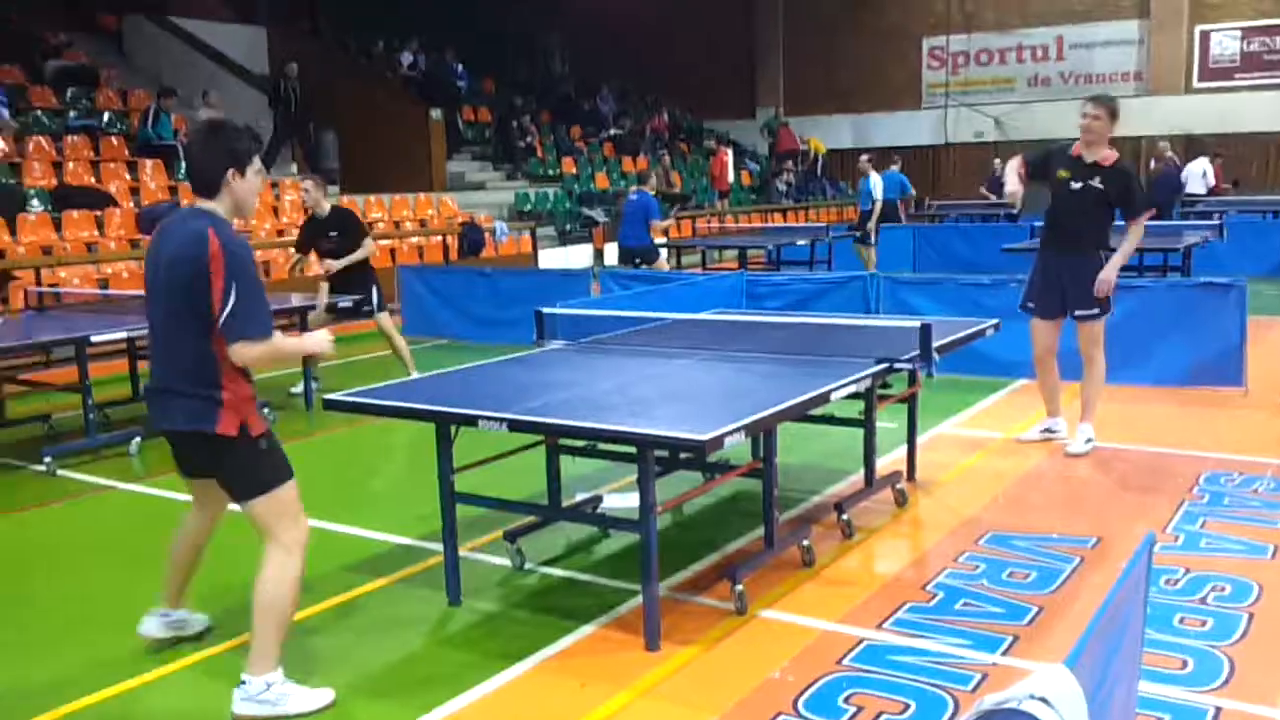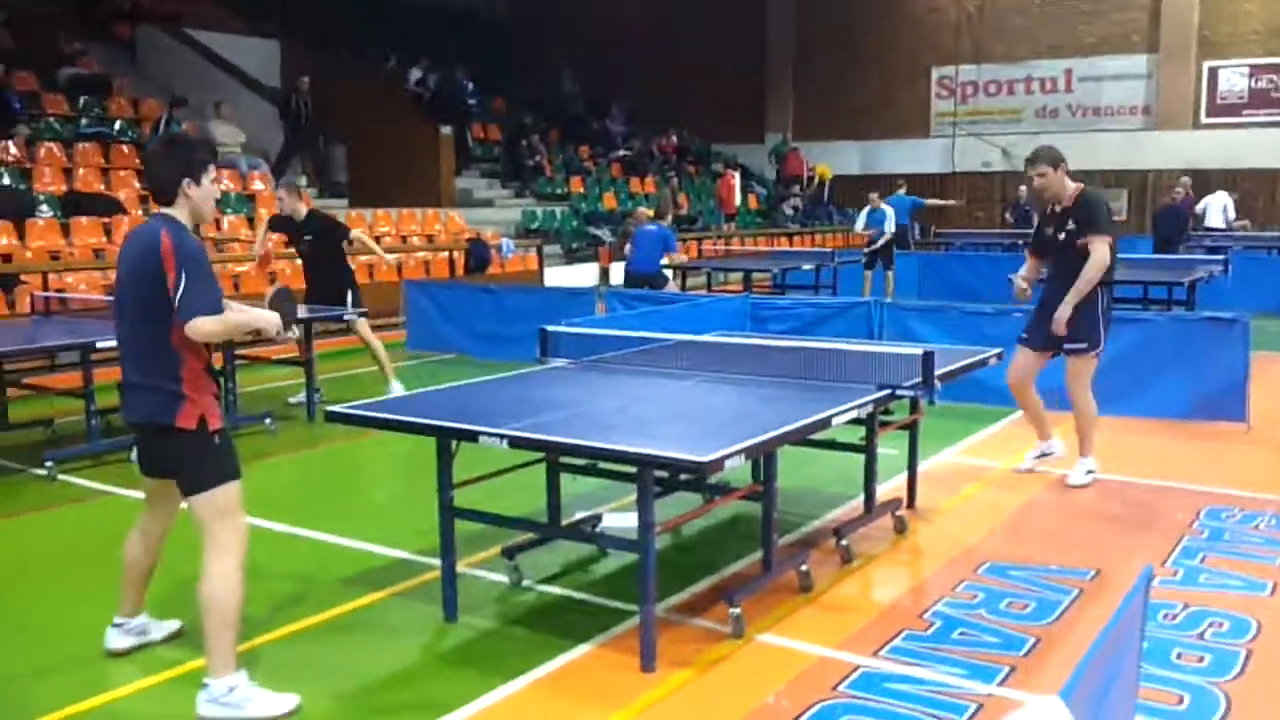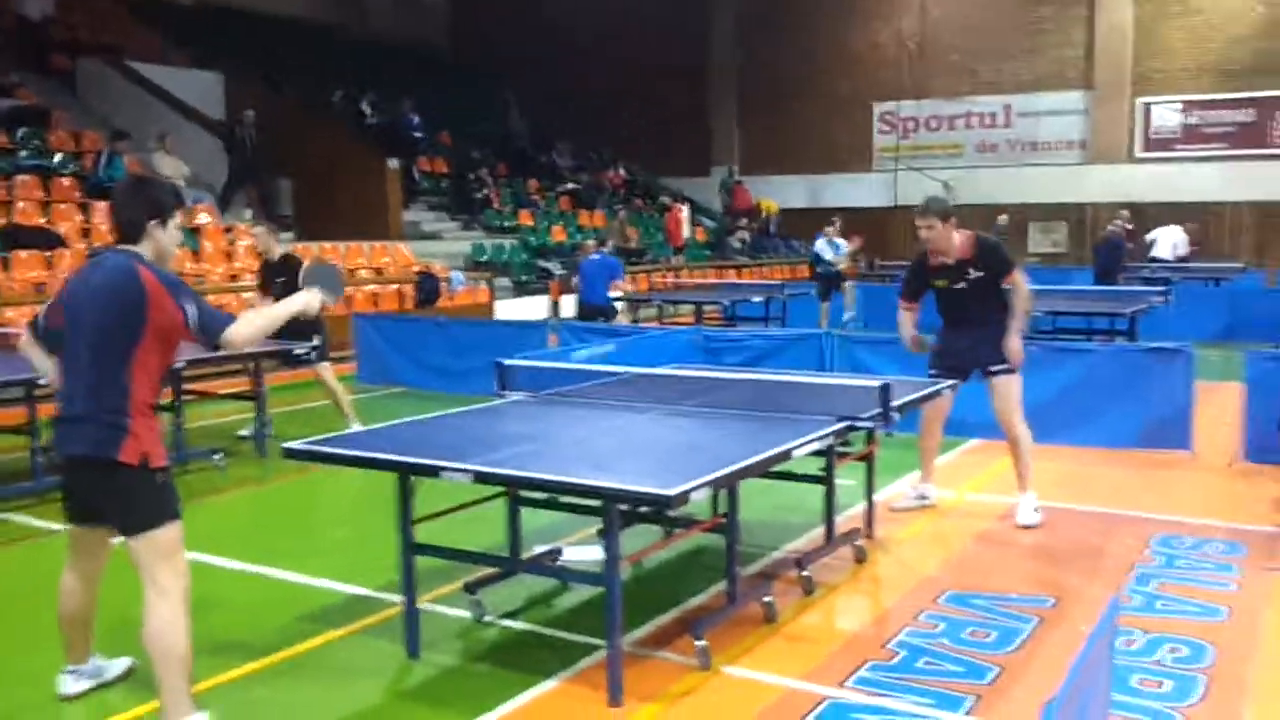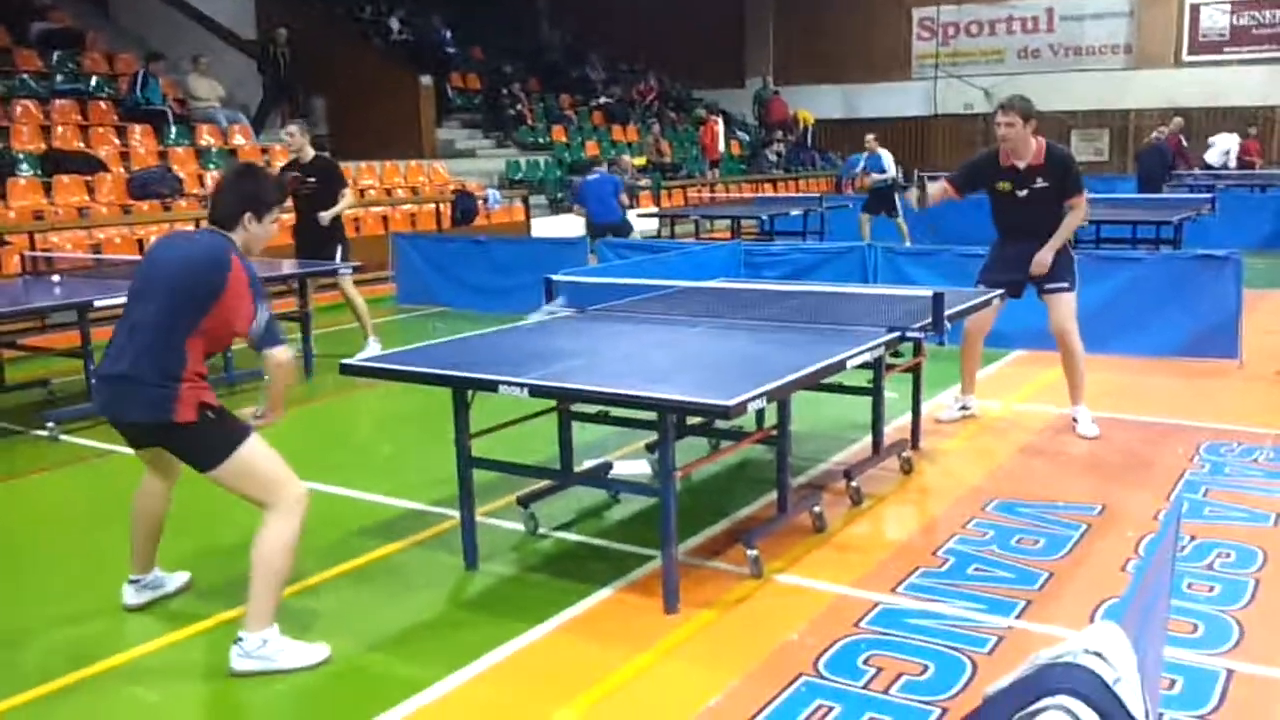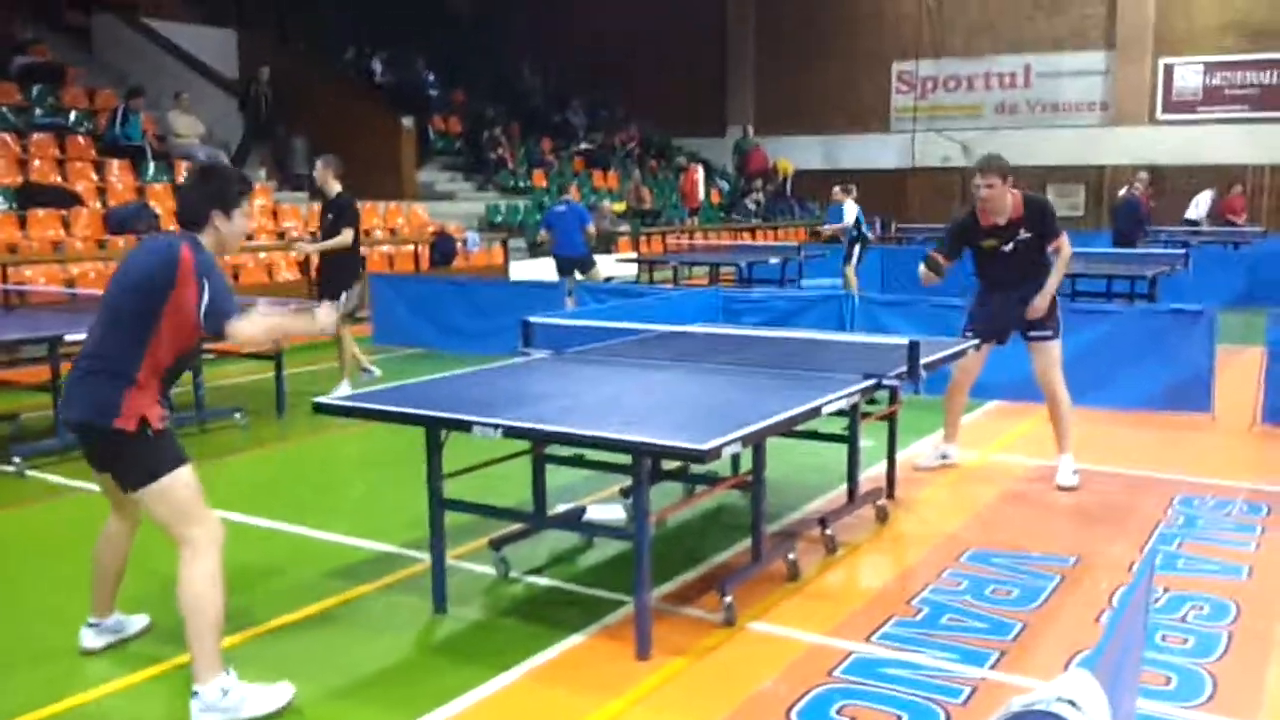
dt=0.7s
person 1, frame 1
left shoulder: (167, 232)
right shoulder: (226, 246)
right elbow: (247, 350)
left wrist: (277, 336)
right wrist: (308, 345)
left hip: (177, 403)
right hip: (222, 412)
left knee: (208, 505)
right knee: (288, 536)
left ankle: (167, 613)
person 1, frame 2
left shoulder: (141, 238)
right shoulder: (179, 243)
right elbow: (202, 328)
left wrist: (240, 314)
right wrist: (254, 318)
left hip: (147, 402)
right hip: (183, 407)
left knee: (157, 510)
right knee: (227, 536)
left ankle: (127, 623)
person 1, frame 3
left shoulder: (82, 279)
right shoulder: (153, 282)
left elbow: (32, 342)
right elbow: (236, 333)
right wrist: (295, 306)
left hip: (76, 440)
right hip: (125, 447)
left knee: (83, 561)
right knee: (168, 582)
left ankle: (79, 668)
person 1, frame 4
left shoulder: (169, 244)
right shoulder: (233, 266)
right elbow: (279, 358)
right wrist: (274, 407)
left hip: (116, 391)
right hip: (171, 400)
left knee: (163, 470)
right knee: (288, 498)
left ankle: (141, 580)
right ankle: (256, 641)
person 1, frame 5
left shoulder: (154, 250)
right shoulder: (188, 257)
right elbow: (241, 328)
right wrist: (310, 320)
left hip: (88, 404)
right hip: (124, 411)
left knee: (127, 511)
right knee: (201, 537)
left ankle: (102, 622)
person 2, frame 1
left shoulder: (1120, 174)
right shoulder: (1059, 156)
left elbow: (1137, 225)
right elbow: (1017, 163)
left wrist: (1114, 266)
right wrist: (1012, 181)
left hip: (1088, 265)
right hip: (1049, 262)
left knee: (1091, 351)
right knee: (1042, 351)
left ankle: (1086, 427)
right ankle: (1054, 421)
person 2, frame 2
left shoulder: (1090, 204)
right shoulder: (1047, 216)
left elbow: (1100, 258)
right elbow: (1035, 260)
left wrist: (1068, 304)
right wrist: (1022, 279)
left hip: (1085, 304)
right hip: (1050, 301)
left knee: (1077, 388)
right knee: (1017, 378)
left ankle: (1087, 460)
right ankle: (1047, 442)
person 2, frame 3
left shoulder: (986, 248)
right shoulder: (921, 265)
left elbow: (1020, 286)
right elbow: (906, 307)
left wrist: (1014, 334)
right wrist: (908, 331)
left hip: (995, 334)
right hip: (953, 337)
left knee: (1009, 416)
right knee: (931, 412)
left ankle: (1027, 495)
right ankle: (925, 488)
person 2, frame 4
left shoulder: (1059, 160)
right shoulder: (987, 163)
left elbow: (1079, 209)
right elbow: (946, 188)
left wrist: (1050, 249)
right wrist: (922, 195)
left hip: (1050, 251)
right hip: (1007, 250)
left knee: (1065, 330)
right knee: (973, 327)
left ankle: (1080, 410)
right ankle: (966, 400)
person 2, frame 5
left shoulder: (1037, 208)
right shoulder: (968, 223)
left elbow: (1062, 250)
right elbow: (936, 261)
left wrist: (1046, 293)
right wrist: (928, 271)
left hip: (1035, 298)
right hip: (992, 298)
left knee: (1050, 378)
right knee: (961, 374)
left ankle: (1066, 460)
right ankle: (947, 448)
person 3, frame 1
left shoulder: (346, 217)
right shoulder: (308, 226)
left elbow: (370, 247)
right elbow: (301, 256)
left wrist: (341, 263)
right wrist: (294, 266)
left hip: (363, 282)
right hip: (336, 286)
left knee: (386, 327)
right knee: (309, 324)
left ankle: (413, 374)
right ankle: (311, 378)
person 3, frame 2
left shoulder: (322, 221)
right shoulder: (285, 221)
left elbow: (357, 236)
right elbow: (265, 226)
left wrist: (383, 255)
right wrist: (259, 246)
left hip: (342, 285)
right hip: (316, 289)
left knee: (363, 333)
left ankle: (393, 383)
right ankle: (313, 389)
person 3, frame 3
left shoulder: (293, 264)
right shoulder: (266, 268)
right elbow: (264, 297)
right wrist: (262, 308)
left hip: (309, 328)
right hip: (285, 329)
left knee: (324, 375)
left ankle: (354, 425)
person 3, frame 4
left shoulder: (327, 165)
right shoulder: (289, 170)
left elbow: (349, 198)
left wrist: (331, 213)
left hip: (331, 237)
right hip: (305, 239)
left knee: (346, 287)
left ankle: (372, 340)
person 3, frame 5
left shoulder: (345, 202)
right shoulder: (328, 203)
left elbow: (347, 239)
left wrist: (312, 247)
right wrist: (311, 245)
left hip: (345, 276)
right hip: (329, 274)
left knee: (341, 327)
left ankle: (345, 382)
right ankle: (365, 366)
